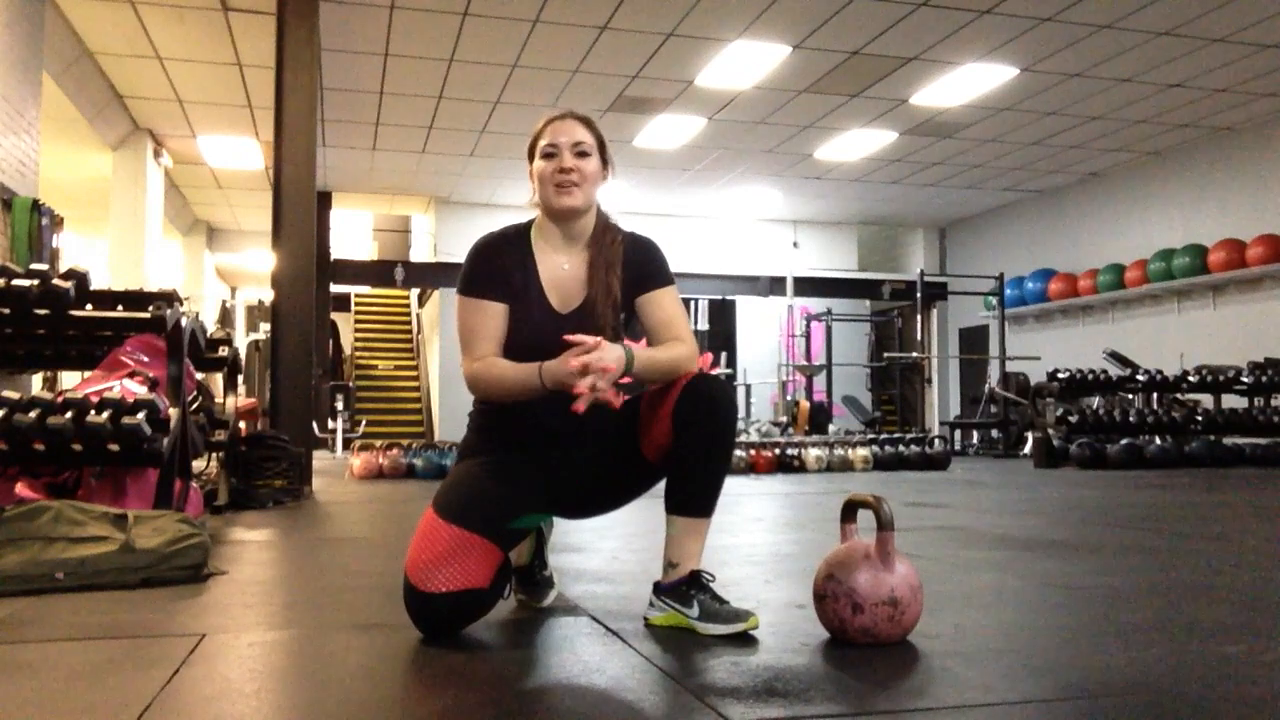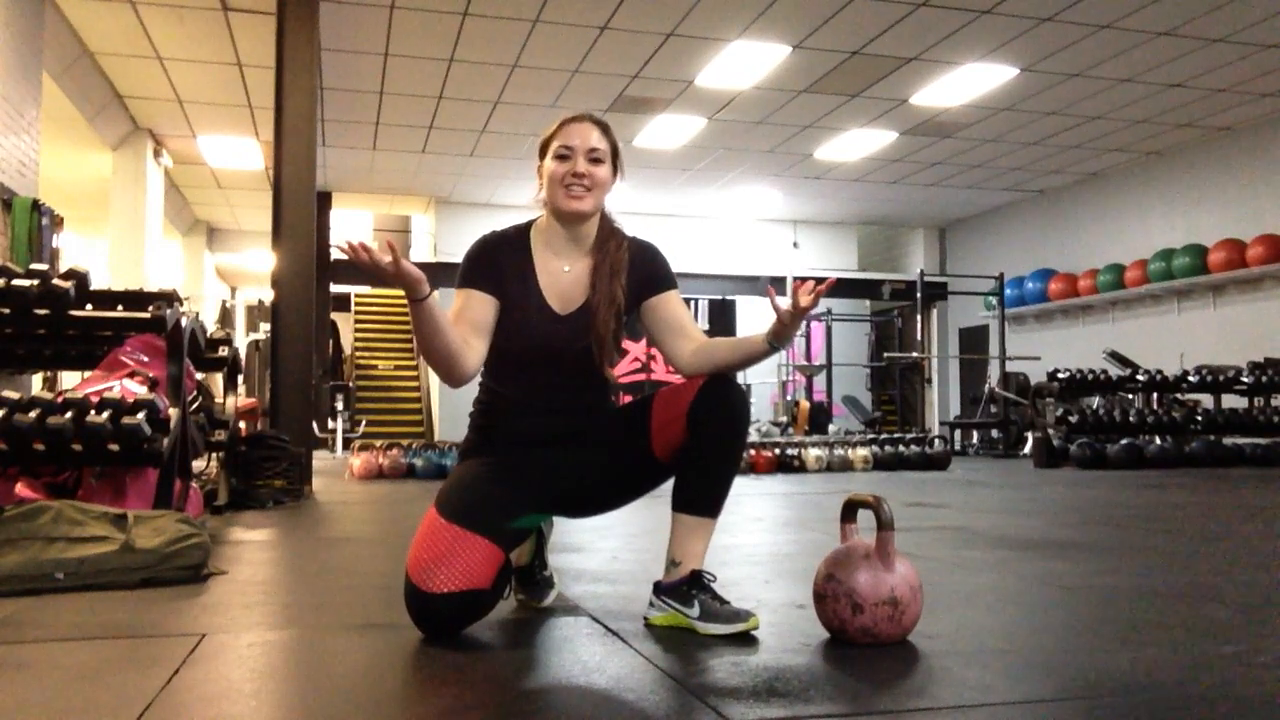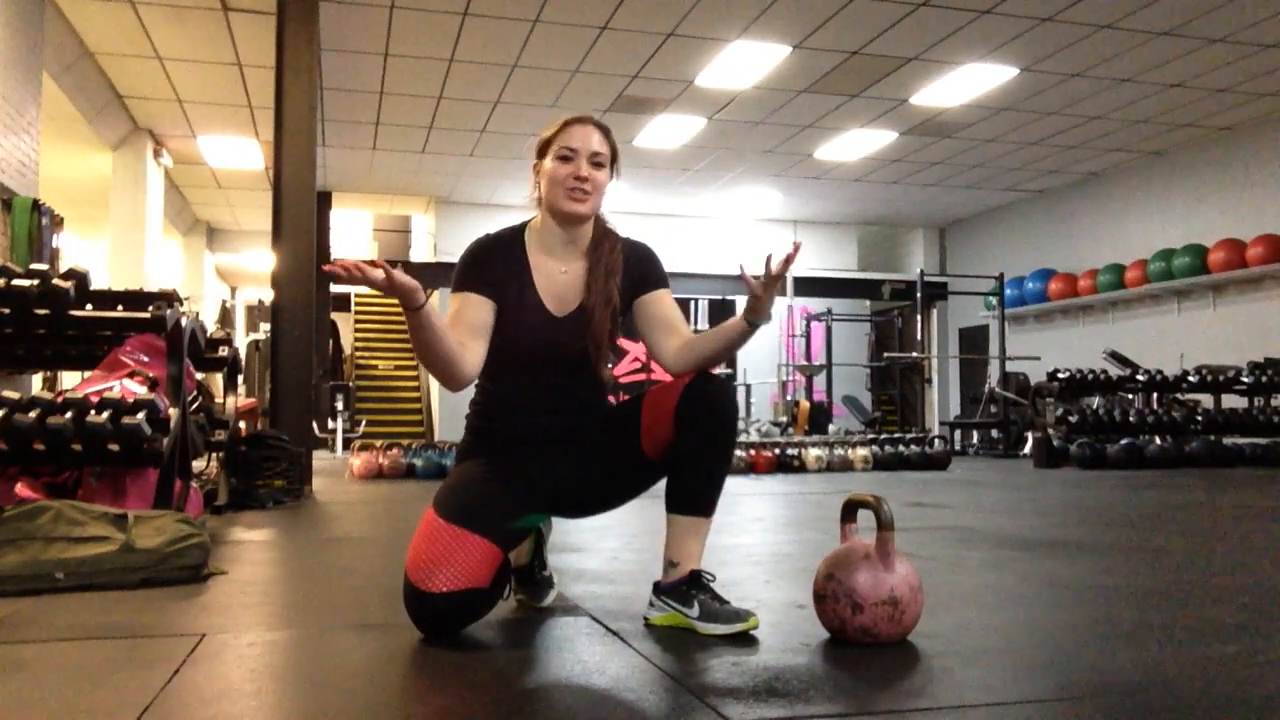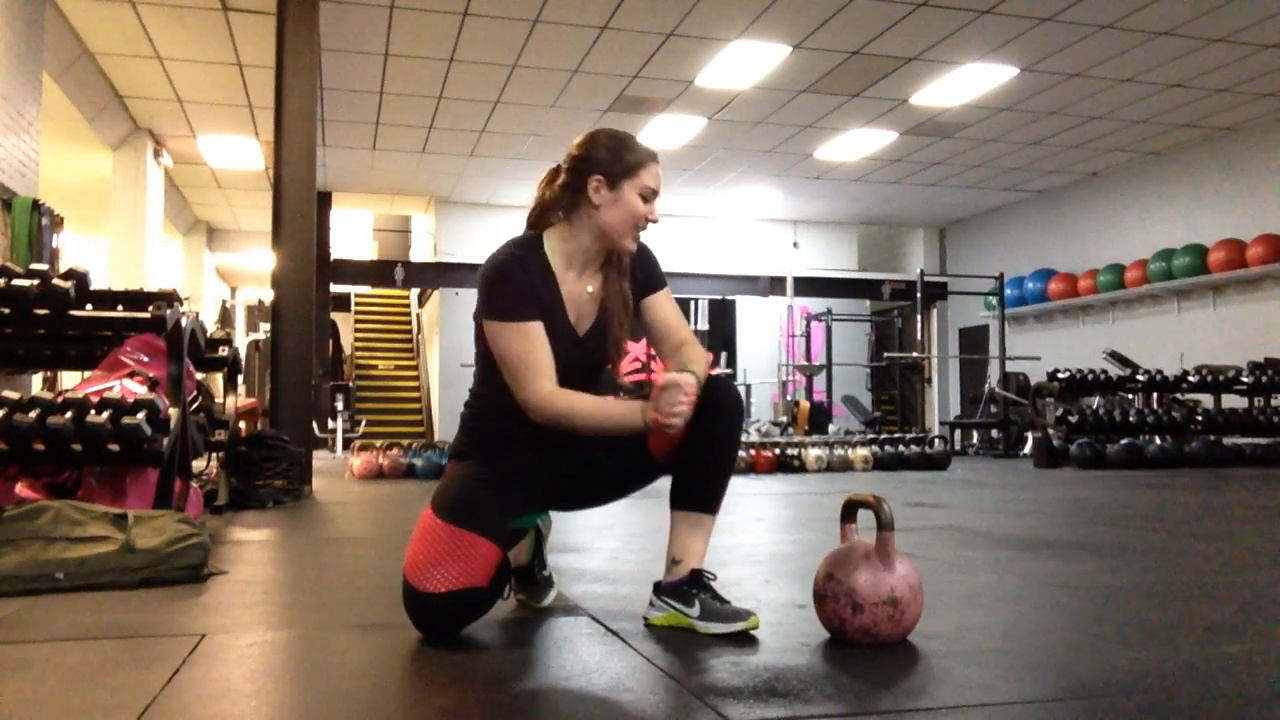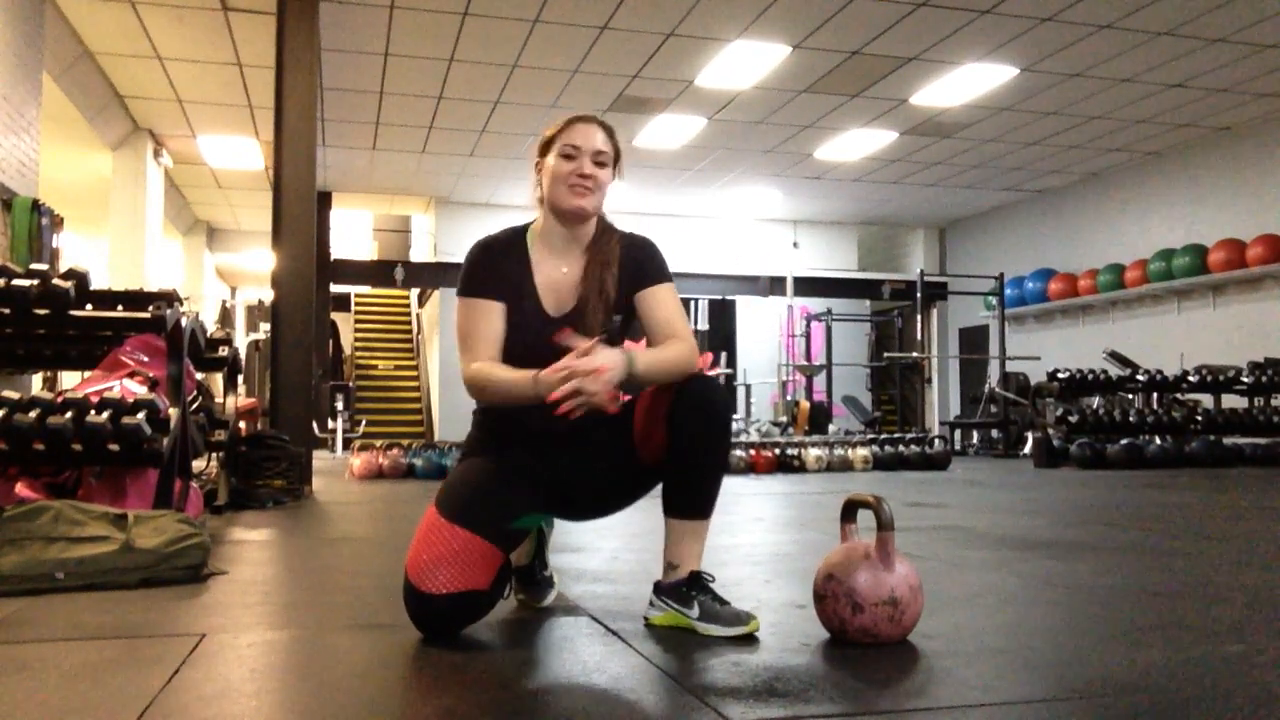
dt=1s
person 1, frame 1
left shoulder: (637, 255)
right shoulder: (495, 255)
left elbow: (684, 353)
right elbow: (479, 373)
left wrist: (621, 359)
right wrist: (555, 373)
left hip: (595, 448)
right hip: (507, 454)
left knee: (709, 398)
right knee: (434, 607)
left ankle: (678, 590)
right ankle: (524, 542)
person 1, frame 2
left shoulder: (638, 261)
right shoulder: (495, 254)
left elbow: (691, 354)
right elbow: (458, 367)
left wrist: (774, 337)
right wrist: (417, 292)
left hip: (594, 450)
right hip: (505, 456)
left knee: (720, 400)
right knee: (438, 607)
left ankle: (679, 590)
right ankle: (524, 544)
person 1, frame 3
left shoulder: (633, 261)
right shoulder: (490, 257)
left elbow: (679, 354)
right elbow: (458, 371)
left wrist: (751, 317)
right wrist: (413, 302)
left hip: (590, 449)
right hip: (502, 457)
left knee: (709, 399)
right knee: (436, 607)
left ankle: (677, 589)
right ankle: (522, 546)
person 1, frame 4
left shoulder: (634, 263)
right shoulder: (512, 270)
left elbow: (684, 346)
right elbow: (540, 398)
left wrist: (684, 382)
right wrist: (652, 412)
left hip: (584, 446)
right hip: (502, 455)
left knee: (716, 400)
right knee: (436, 607)
left ankle: (680, 589)
right ankle: (522, 542)
person 1, frame 5
left shoulder: (635, 255)
right shoulder: (493, 258)
left elbow: (683, 350)
right elbow: (478, 373)
left wrist: (619, 364)
right wrist: (549, 381)
left hip: (600, 450)
right hip: (511, 452)
left knee: (704, 398)
right knee: (435, 608)
left ankle: (680, 591)
right ankle: (525, 540)
